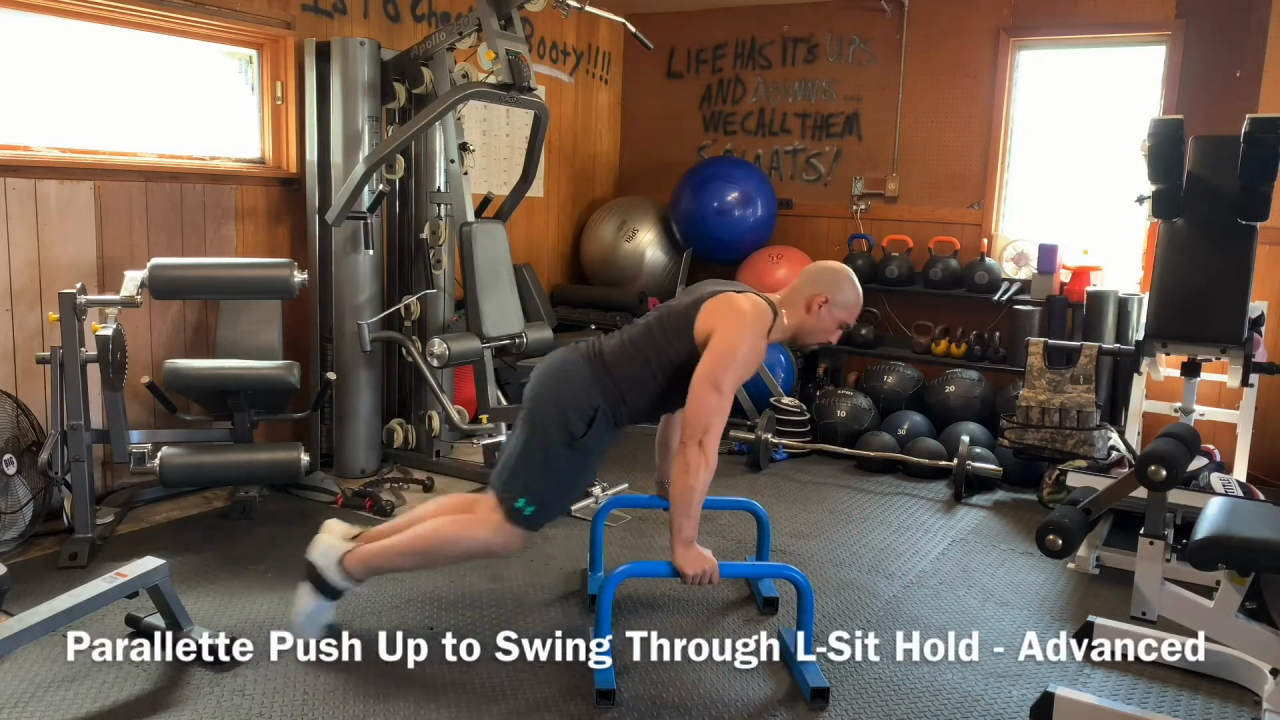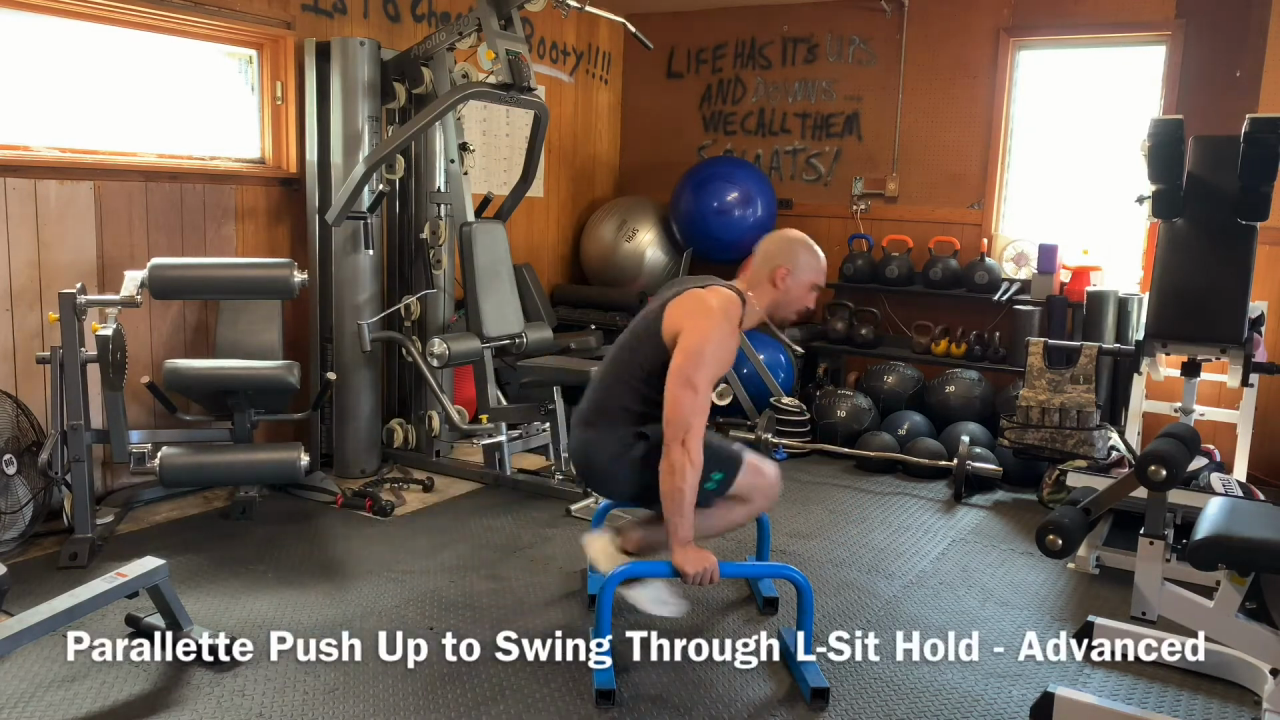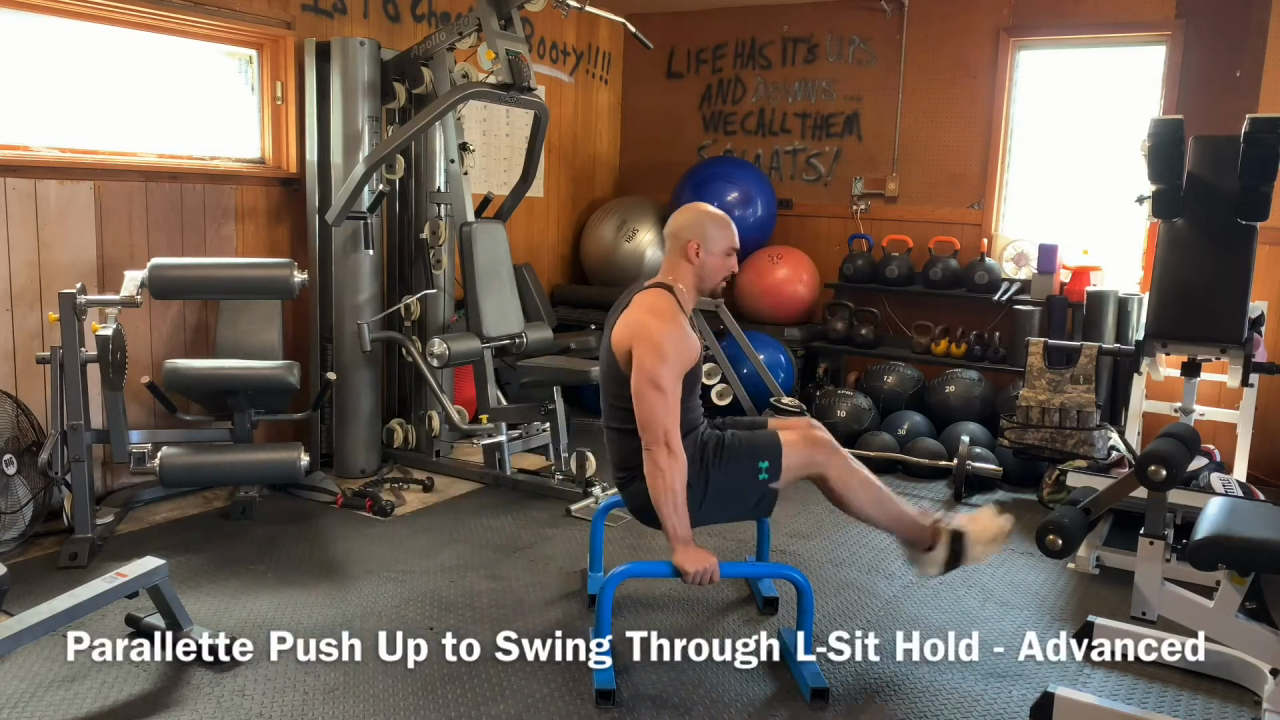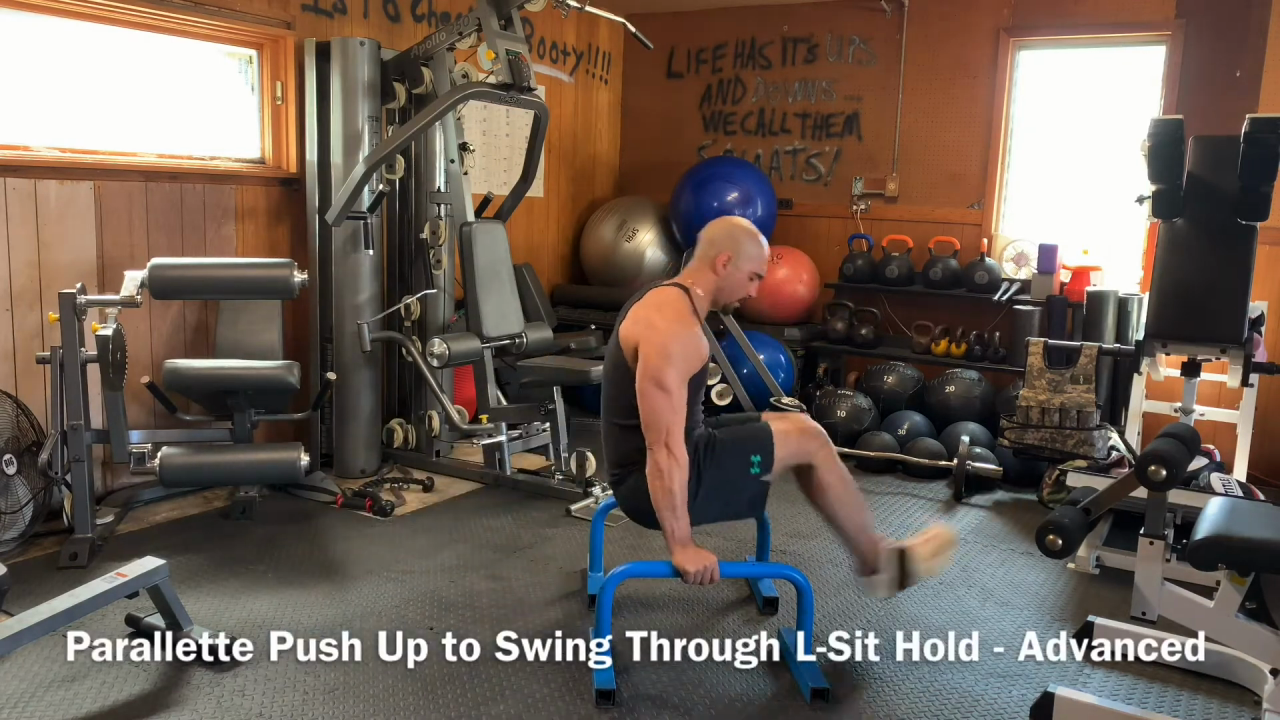
dt=0.3s
person 1, frame 1
left shoulder: (733, 304)
right shoulder: (745, 327)
left elbow: (677, 406)
right elbow: (699, 437)
left wrist: (670, 496)
right wrist: (684, 543)
left hip: (569, 384)
right hip: (570, 403)
left knee: (505, 515)
right knee: (501, 529)
left ankle: (355, 540)
right ankle: (340, 561)
person 1, frame 2
left shoulder: (716, 298)
right shoulder: (713, 320)
right elbow: (683, 440)
right wrist: (683, 545)
left hip: (609, 436)
right hip: (614, 450)
right knee: (766, 484)
left ankle: (628, 543)
right ankle: (627, 549)
person 1, frame 3
left shoulder: (649, 302)
right shoulder: (662, 321)
right elbow: (661, 445)
right wrist: (682, 544)
right hip: (679, 476)
left knee: (806, 437)
right knee: (815, 450)
left ankle: (929, 532)
right ankle: (932, 542)
person 1, frame 4
left shoulder: (665, 303)
right shoulder: (673, 323)
right elbow: (664, 446)
right wrist: (682, 545)
left hip: (662, 465)
right hip: (653, 482)
left knee: (792, 441)
right knee: (804, 437)
left ankle: (878, 556)
right ankle: (881, 565)
